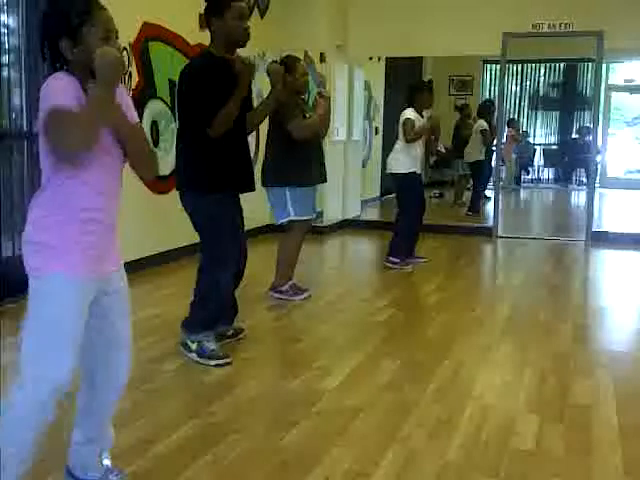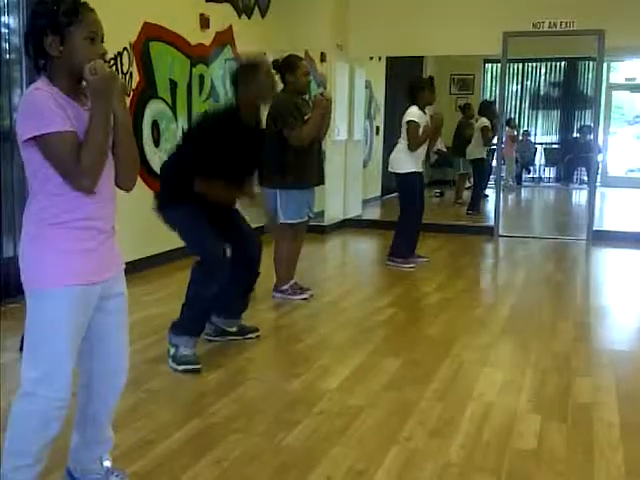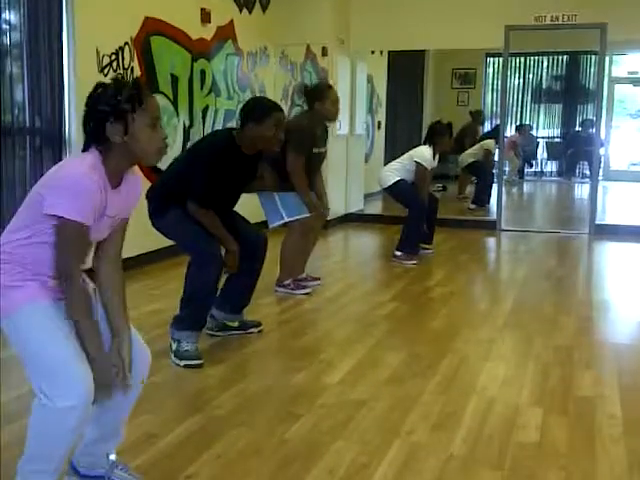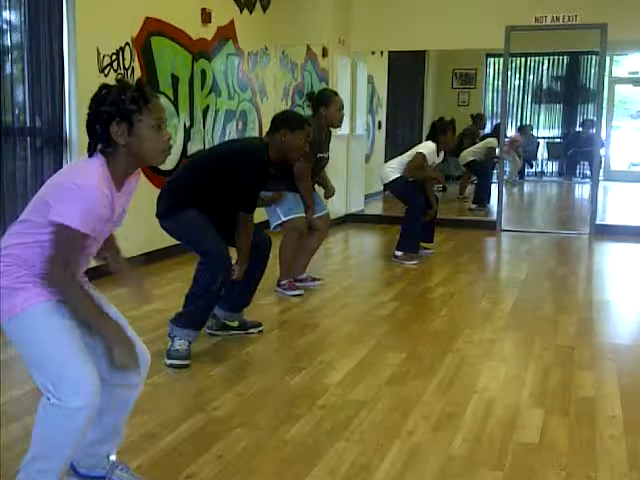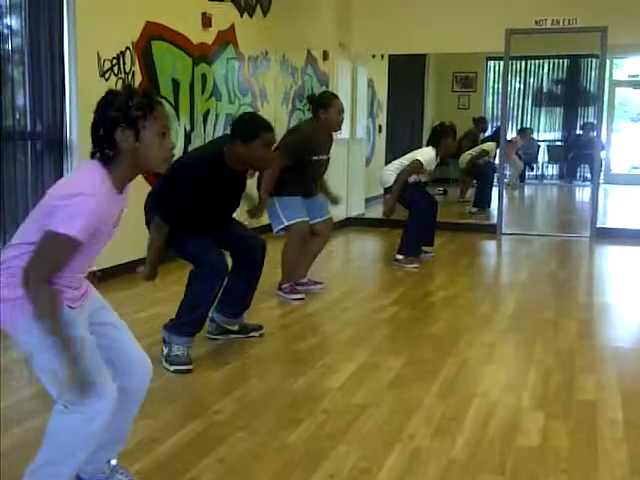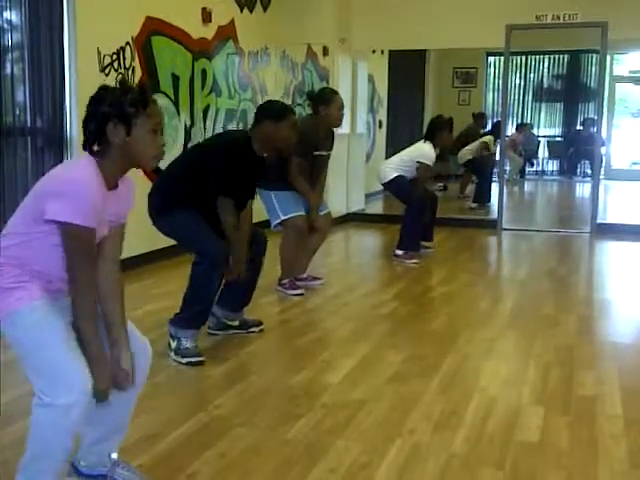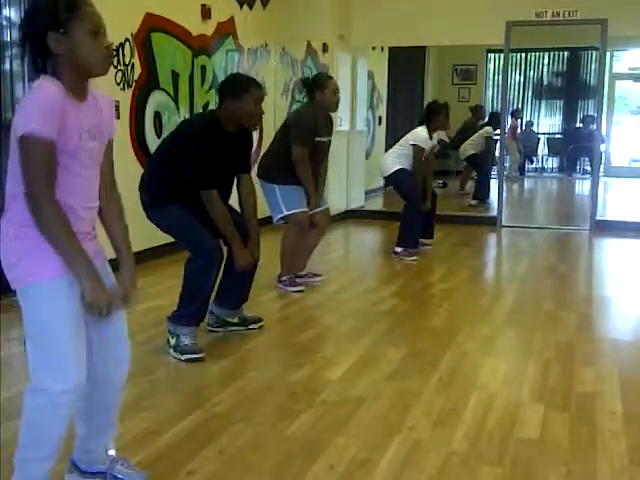
dt=0.7s
person 1, frame 1
left shoulder: (118, 96)
right shoulder: (59, 88)
left elbow: (148, 168)
right elbow: (69, 148)
left wrist: (112, 108)
right wrist: (103, 89)
left hip: (104, 256)
right hip: (60, 257)
left knee: (112, 365)
right knee: (46, 377)
person 1, frame 2
left shoulder: (92, 101)
right shoulder: (39, 101)
left elbow: (127, 179)
right elbow: (83, 177)
left wrist: (118, 108)
right wrist: (101, 105)
left hip: (105, 263)
right hip: (59, 269)
left knee: (109, 373)
right knee: (49, 386)
person 1, frame 3
left shoulder: (130, 182)
right shoulder: (79, 179)
left elbow: (108, 263)
right elbow: (68, 274)
left wrist: (121, 340)
right wrist: (96, 353)
left hip: (66, 286)
left knee: (133, 363)
right knee: (72, 388)
person 1, frame 4
left shoulder: (126, 178)
right shoulder: (87, 186)
right elbow: (58, 275)
left wrist: (117, 261)
right wrist: (112, 337)
left hip: (65, 285)
left knee: (132, 364)
right knee: (78, 390)
person 1, frame 5
left shoulder: (115, 181)
right shoulder: (89, 196)
right elbow: (34, 278)
right wrist: (70, 354)
left hip: (72, 291)
left knee: (134, 370)
right knee: (95, 395)
person 1, frame 6
left shoulder: (123, 187)
right shoulder: (78, 184)
left elbow: (107, 266)
right elbow: (82, 279)
left wrist: (120, 347)
right wrist: (97, 359)
left hip: (60, 287)
left knee: (134, 358)
right knee: (70, 389)
person 1, frame 7
left shoulder: (100, 104)
right shoulder: (43, 100)
left elbow: (106, 190)
right elbow: (40, 200)
left wrist: (125, 264)
right wrist: (87, 278)
left hip: (83, 247)
right hip: (40, 252)
left knee: (112, 356)
right knee: (62, 378)
person 2, frame 1
left shoulder: (235, 68)
right shoulder: (199, 71)
left elbow: (244, 126)
right elbow: (214, 128)
left wrist: (275, 93)
right wrist: (242, 89)
left hip: (226, 180)
right hip: (203, 182)
left knee: (235, 253)
right knee: (220, 256)
left ankle: (219, 322)
right ankle: (196, 335)
person 2, frame 2
left shoulder: (253, 127)
right shoulder: (215, 124)
left elbow: (247, 177)
right elbow: (201, 183)
right wrist: (240, 197)
left hip: (213, 200)
right hip: (180, 199)
left knee: (249, 246)
right knee: (213, 257)
left ankle: (222, 320)
right ankle: (182, 338)
person 2, frame 3
left shoulder: (254, 154)
right shoulder: (215, 150)
left elbow: (239, 186)
right elbow: (197, 206)
left wrist: (262, 182)
right wrist: (230, 243)
left hip: (212, 205)
right hip: (170, 206)
left knee: (255, 242)
right knee: (208, 255)
left ankle: (224, 315)
right ankle: (184, 335)
person 2, frame 4
left shoulder: (259, 153)
right shoulder: (255, 158)
left elbow: (239, 203)
right elbow: (244, 216)
left wrist: (271, 200)
right wrist: (242, 261)
left hip: (207, 205)
right hip: (178, 205)
left knee: (260, 243)
right knee: (217, 257)
left ankle: (225, 316)
right ankle: (181, 333)
person 2, frame 5
left shoulder: (237, 159)
right shoulder: (203, 170)
right elbow: (164, 220)
right wrist: (151, 266)
left hip: (208, 216)
right hip: (168, 216)
left knee: (252, 247)
right knee: (213, 265)
left ankle: (225, 319)
right ankle: (176, 339)
person 2, frame 6
left shoulder: (258, 157)
right shoulder: (229, 148)
left elbow: (245, 207)
right elbow: (226, 207)
left wrist: (242, 255)
right wrist: (237, 258)
left hip: (203, 205)
right hip: (170, 204)
left knee: (255, 242)
right knee: (214, 254)
left ankle: (226, 315)
right ankle: (182, 332)
person 2, frame 7
left shoulder: (241, 134)
right shoulder: (200, 134)
left elbow: (245, 183)
right elbow: (210, 197)
left wrist: (251, 238)
right wrist: (236, 247)
left hip: (200, 196)
right hip: (163, 196)
left knee: (248, 241)
right knee: (207, 250)
left ankle: (225, 312)
right ankle: (181, 329)
person 3, frame 1
left shoulder: (300, 102)
right shoulder: (284, 103)
left elbow: (320, 134)
right elbow: (301, 131)
left wrist: (325, 108)
right wrist: (320, 111)
left hip: (303, 176)
right hip: (287, 178)
left knee: (301, 228)
right knee: (297, 227)
left ankle: (287, 281)
right ankle: (279, 285)
person 3, frame 2
left shoulder: (302, 102)
right shoulder: (283, 104)
left elbow: (319, 136)
right elbow: (299, 139)
left wrist: (326, 110)
right wrist: (318, 111)
left hip: (302, 177)
right hip: (284, 179)
left knee: (299, 229)
right knee: (288, 230)
left ankle: (289, 280)
right ankle: (281, 286)
person 3, frame 3
left shoulder: (322, 129)
right shoulder: (302, 127)
left elbow: (314, 168)
right elbow: (294, 168)
left wrist: (322, 200)
right wrist: (310, 202)
left hip: (294, 182)
left knee: (316, 222)
right knee: (299, 226)
left ankle: (298, 274)
right ankle: (284, 281)
person 3, frame 4
left shoulder: (325, 133)
left elbow: (316, 167)
right elbow: (301, 173)
left wrist: (327, 184)
right wrist: (310, 206)
left hip: (298, 184)
right hip: (276, 183)
left knee: (321, 224)
right knee: (297, 226)
left ankle: (298, 274)
right ankle: (283, 280)
person 3, frame 5
left shoulder: (327, 137)
right shoulder: (303, 135)
right elbow: (274, 166)
left wrist: (327, 193)
right wrist: (263, 201)
left hip: (305, 189)
right hip: (281, 189)
left knee: (323, 228)
right knee: (300, 231)
left ankle: (299, 278)
right ankle: (285, 284)
person 3, frame 6
left shoulder: (328, 134)
right shoulder: (304, 131)
left elbow: (321, 171)
right elbow: (295, 173)
left wrist: (317, 205)
right wrist: (311, 200)
left hip: (302, 186)
right hip: (275, 183)
left knee: (322, 223)
right knee: (297, 225)
left ankle: (299, 274)
right ankle: (284, 280)
person 3, frame 7
left shoulder: (326, 120)
right shoulder: (304, 118)
left elbow: (322, 159)
right elbow: (300, 160)
left wrist: (319, 194)
right wrist: (312, 194)
left hip: (301, 177)
right hip: (277, 175)
left knee: (321, 219)
right knee: (299, 220)
left ankle: (299, 270)
right ankle: (284, 276)
person 4, frame 1
left shoulder: (423, 117)
right shoulder: (409, 114)
left elbow: (425, 148)
right elbow: (409, 137)
left wrist: (432, 132)
right wrist: (427, 127)
left hip: (413, 169)
right hip: (402, 168)
left knee: (418, 209)
right knee: (407, 211)
left ankle: (407, 253)
right ankle: (394, 256)
person 4, frame 2
left shoulder: (423, 114)
right shoulder: (414, 114)
left elbow: (426, 145)
right elbow: (413, 145)
left wrist: (436, 129)
right wrist: (431, 130)
left hip: (414, 167)
right hip: (405, 166)
left knee: (417, 210)
right knee: (409, 211)
left ankle: (408, 253)
right ankle: (396, 256)
person 4, frame 3
left shoulder: (434, 155)
right shoulder: (424, 154)
left elbow: (426, 186)
right elbow: (420, 187)
left wrist: (427, 205)
right wrist: (423, 211)
left hip: (403, 179)
right hip: (391, 178)
left knee: (432, 203)
right knee: (418, 206)
left ankle: (421, 243)
right ankle: (402, 252)
person 4, frame 4
left shoulder: (440, 153)
right shoulder: (429, 149)
left elbow: (426, 179)
right elbow: (407, 171)
left wrist: (433, 203)
right wrist: (432, 175)
left hip: (408, 176)
right hip: (392, 174)
left knee: (429, 203)
right knee: (416, 204)
left ankle: (421, 243)
right ankle: (402, 252)
person 4, frame 5
left shoulder: (435, 154)
right shoulder: (429, 155)
left elbow: (414, 174)
right elbow: (402, 175)
right wrist: (392, 200)
left hip: (408, 179)
right hip: (391, 177)
left knee: (431, 204)
right knee: (420, 208)
left ankle: (422, 246)
right ankle: (404, 255)
person 4, frame 6
left shoulder: (429, 147)
right shoulder: (428, 152)
left elbow: (424, 180)
right elbow: (420, 183)
left wrist: (426, 209)
right wrist: (422, 208)
left hip: (403, 175)
right hip: (390, 174)
left knee: (431, 199)
right knee: (416, 204)
left ankle: (422, 241)
right ankle: (403, 251)
person 4, frame 7
left shoulder: (432, 136)
right shoulder: (421, 135)
left elbow: (428, 168)
right elbow: (417, 169)
left wrist: (428, 196)
right wrist: (420, 197)
left hip: (405, 167)
right hip: (393, 167)
left knee: (430, 197)
right knee: (416, 201)
left ankle: (422, 238)
right ankle: (402, 247)
